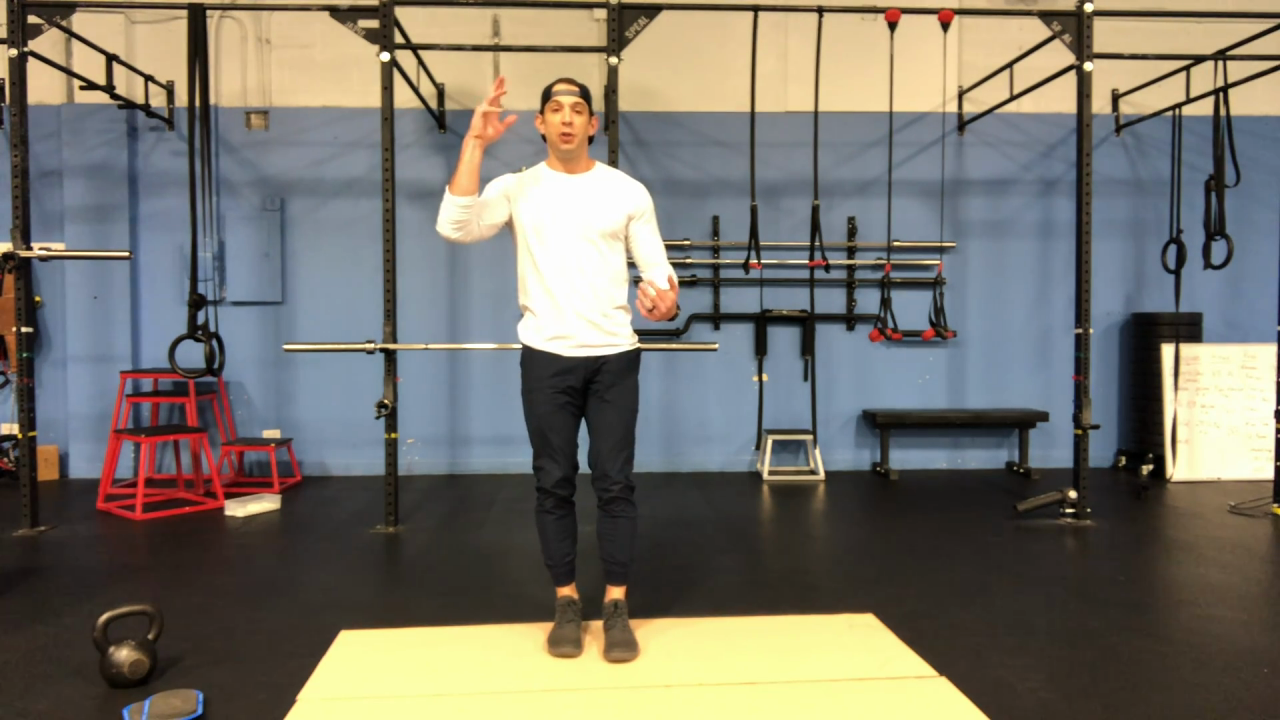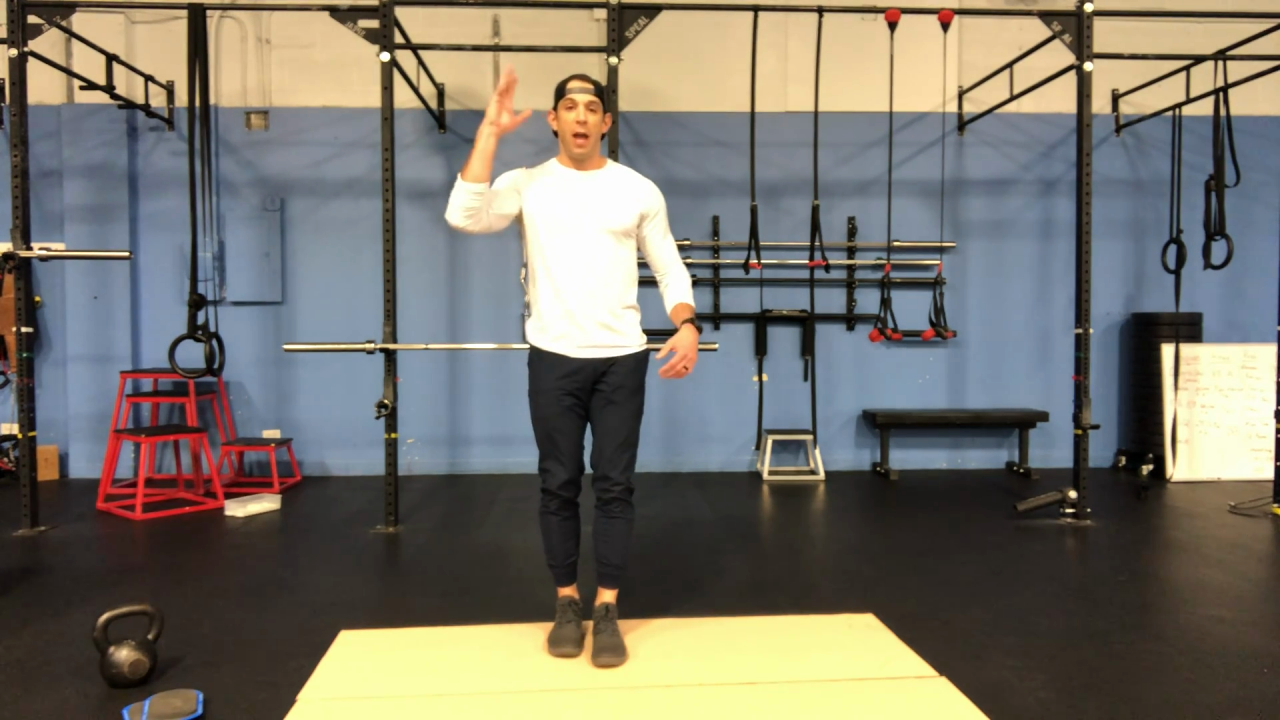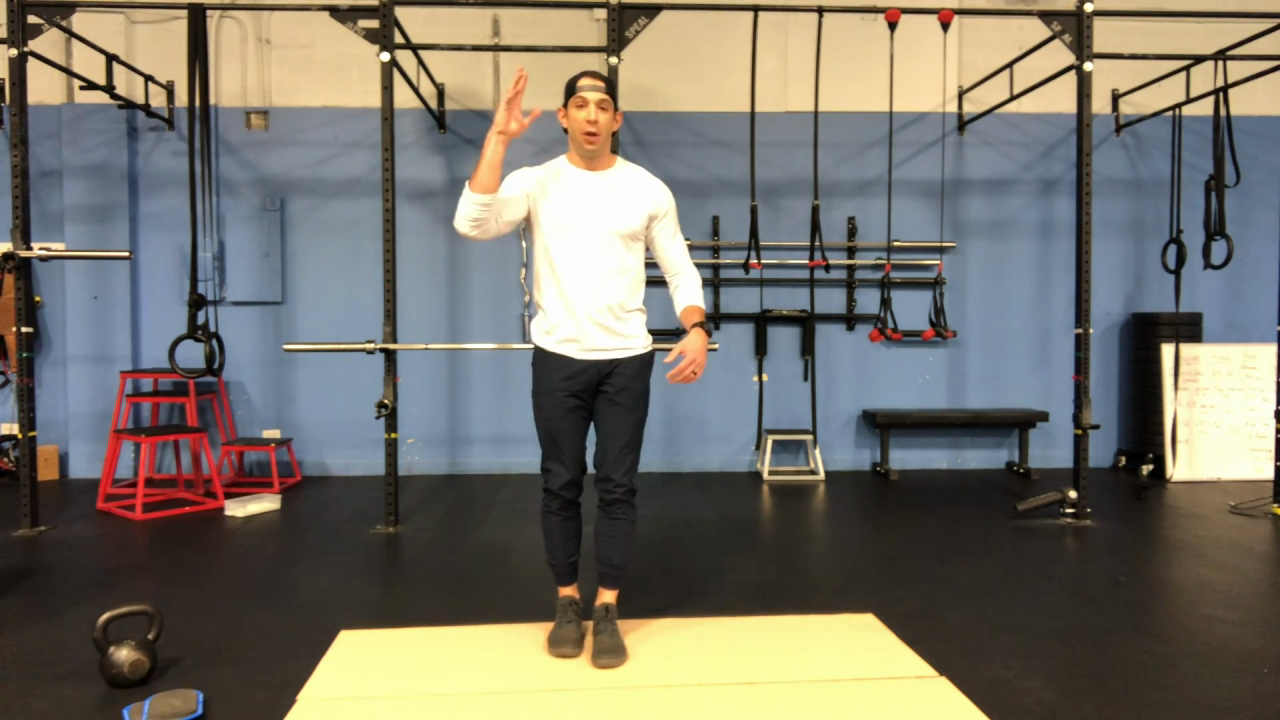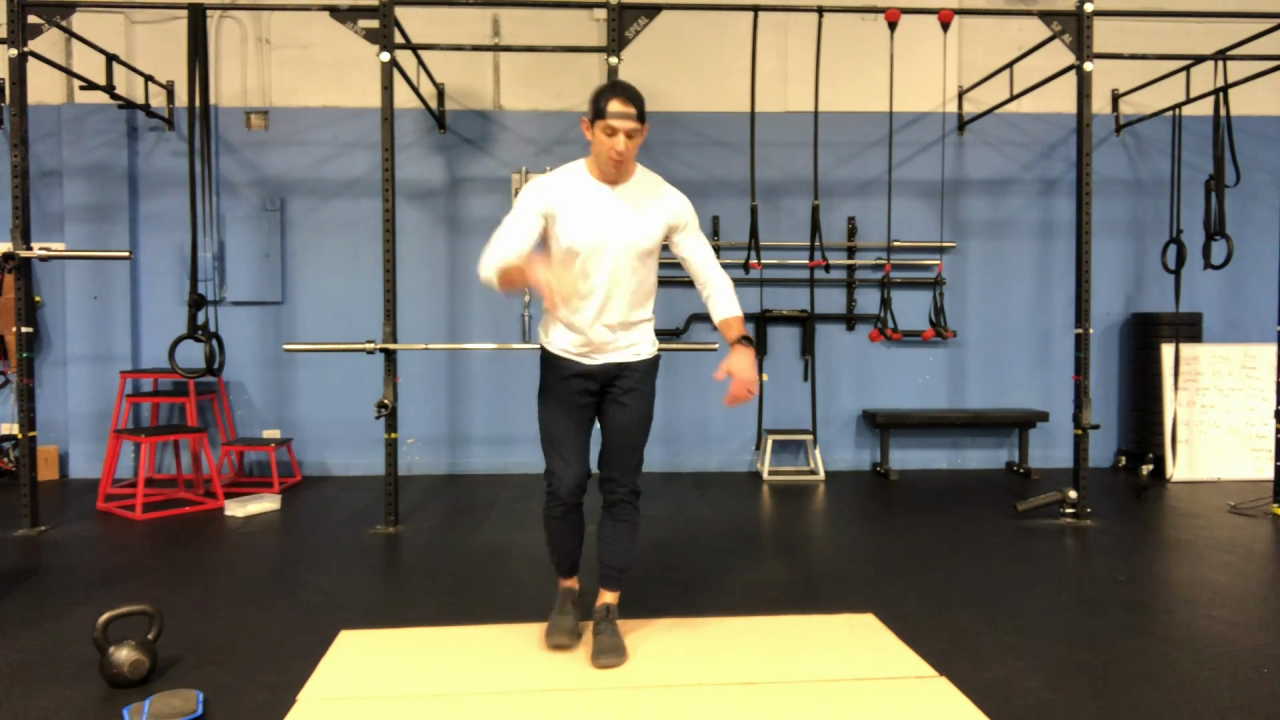
dt=0.5s
person 1, frame 1
left shoulder: (628, 190)
right shoulder: (516, 188)
left elbow: (656, 267)
right elbow: (456, 227)
left wrist: (666, 299)
right wrist: (475, 143)
left hip: (614, 357)
right hip: (546, 358)
left knee: (614, 482)
right knee: (554, 483)
left ankle: (616, 607)
right ankle: (567, 604)
person 1, frame 2
left shoulder: (639, 190)
right shoulder: (526, 185)
left elbow: (670, 269)
right elbow: (463, 216)
left wrist: (687, 326)
right wrist: (490, 131)
left hip: (621, 359)
right hip: (553, 359)
left knee: (614, 484)
right knee: (559, 484)
left ankle: (606, 611)
right ankle: (567, 604)
person 1, frame 3
left shoulder: (649, 189)
right shoulder: (532, 181)
left elbow: (681, 270)
right elbow: (472, 224)
left wrist: (697, 330)
right wrist: (498, 137)
left hip: (626, 360)
right hip: (558, 359)
left knee: (616, 486)
right knee: (560, 484)
left ankle: (606, 612)
right ankle: (567, 604)
person 1, frame 4
left shoulder: (666, 200)
right shoulder: (549, 190)
left elbow: (711, 276)
right elbow: (492, 263)
left wrist: (739, 344)
right wrist: (535, 272)
left hip: (632, 364)
right hip: (565, 362)
left knee: (621, 488)
right knee: (564, 485)
left ankle: (606, 611)
right ankle: (567, 593)
